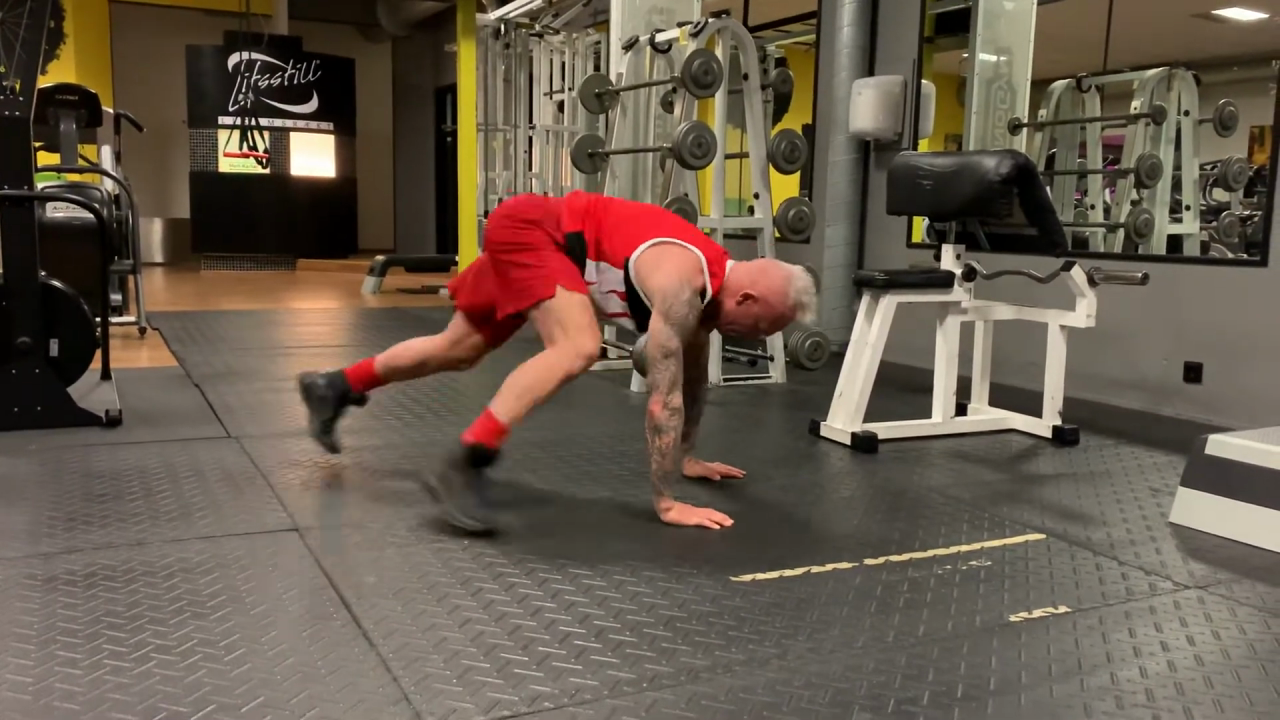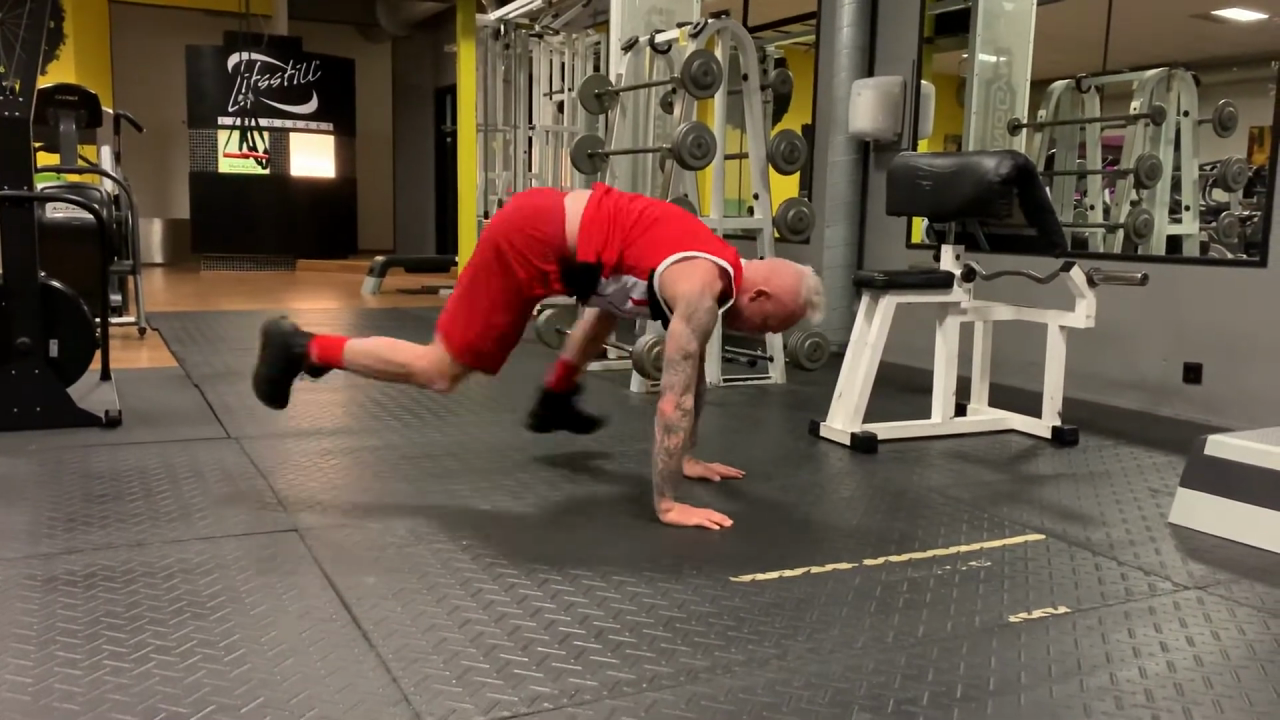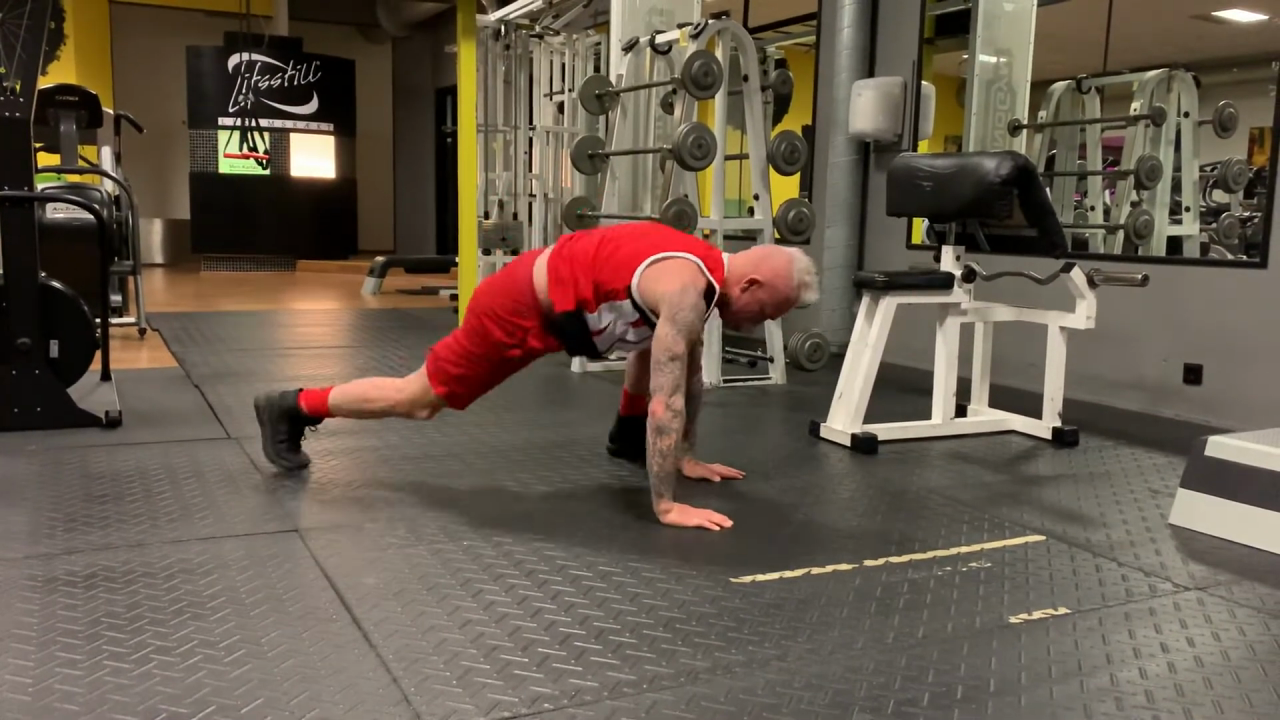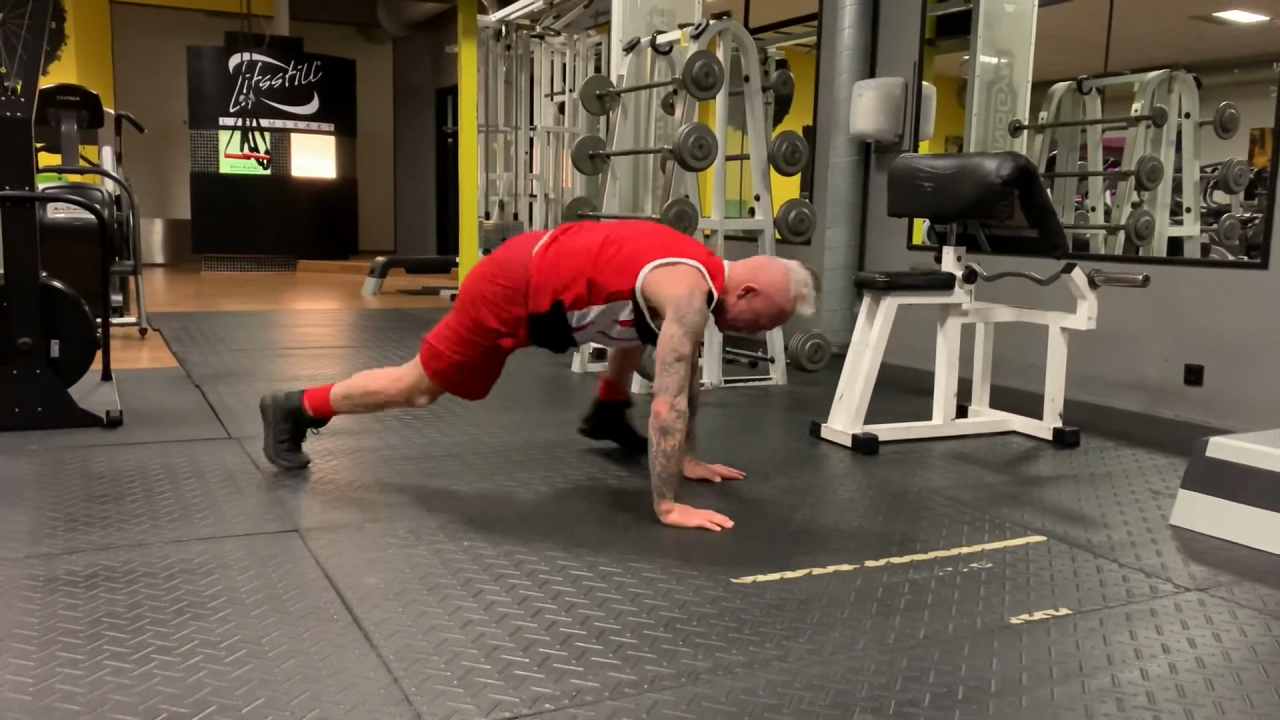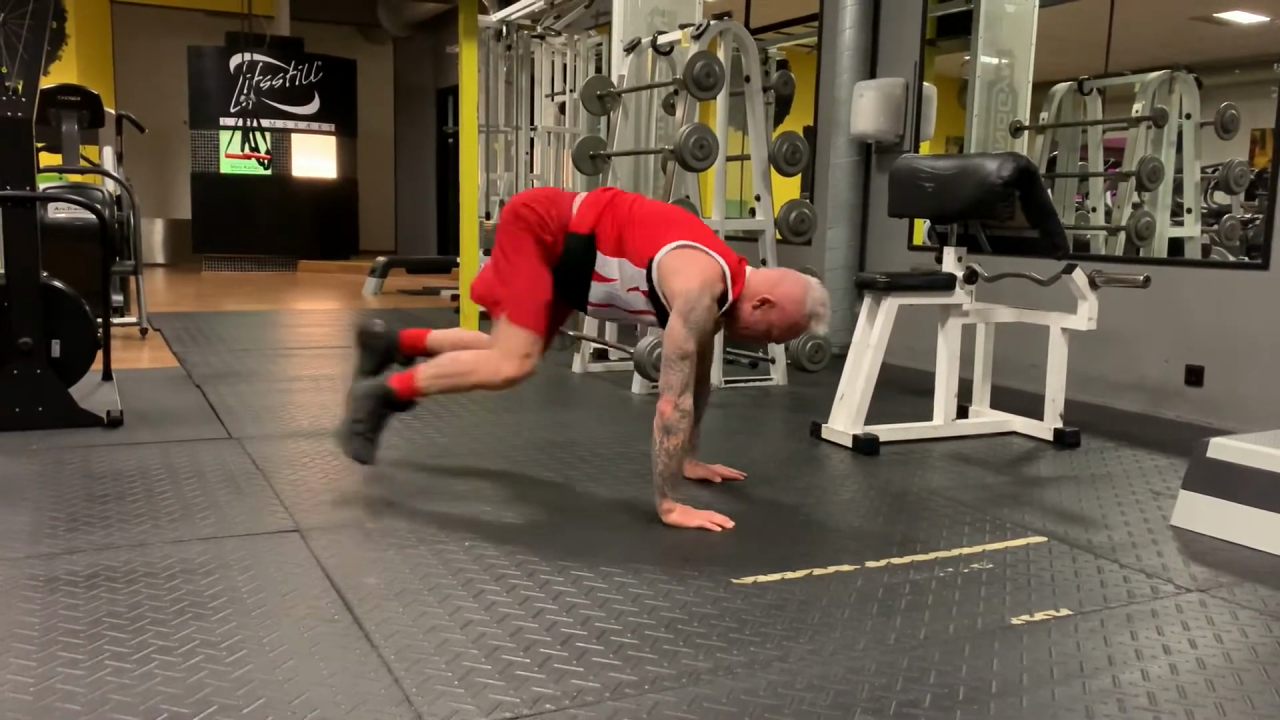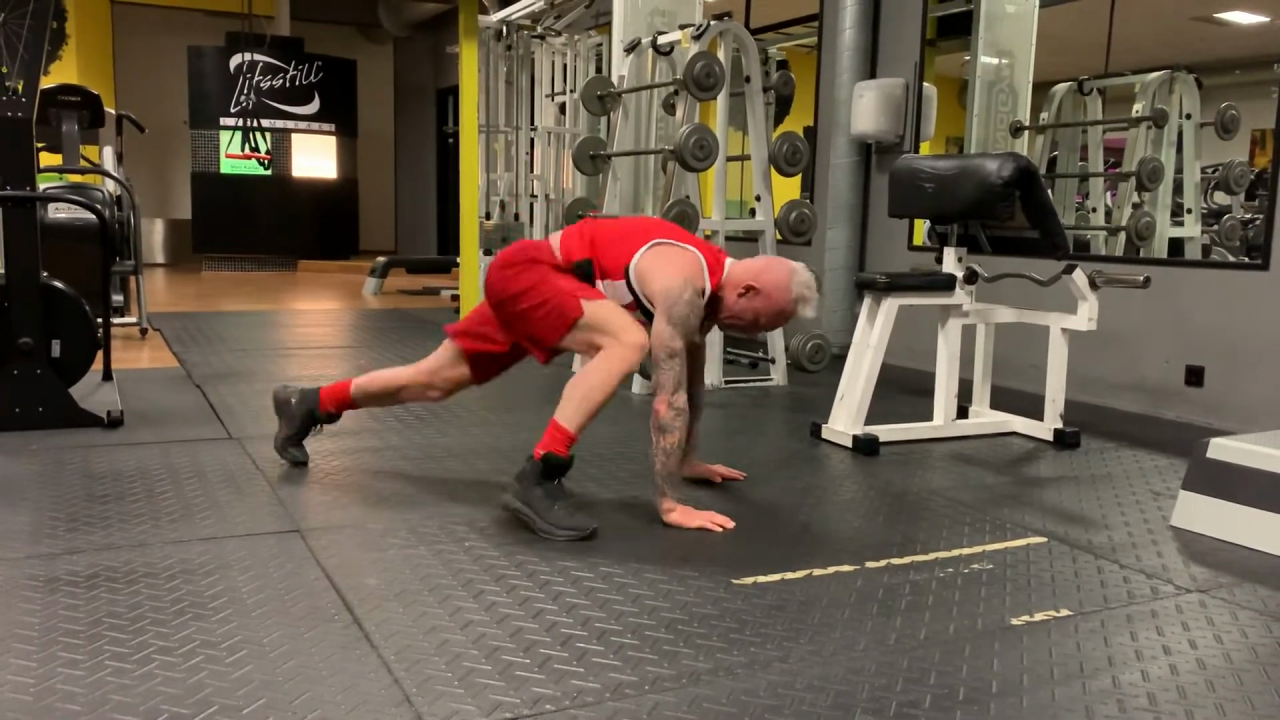
dt=0.2s
person 1, frame 1
left shoulder: (709, 283)
right shoulder: (681, 284)
left elbow: (694, 374)
right elbow: (664, 396)
left wrist: (687, 457)
right wrist: (668, 501)
left hip: (547, 238)
right hip: (527, 227)
left knee: (458, 350)
right knee: (577, 349)
left ankle: (338, 387)
right ankle: (465, 466)
person 1, frame 2
left shoulder: (713, 274)
right shoulder: (704, 288)
left elbow: (686, 379)
right elbow: (676, 396)
left wrist: (685, 459)
right wrist: (668, 503)
left hip: (551, 216)
right hip: (530, 238)
left knee: (608, 307)
right knee: (440, 370)
left ankle: (554, 401)
right ankle: (301, 349)
person 1, frame 3
left shoulder: (702, 271)
right shoulder: (686, 287)
left elbow: (686, 373)
right elbow: (667, 396)
left wrist: (686, 458)
right wrist: (667, 504)
left hip: (551, 281)
right hip: (518, 310)
left knee: (660, 328)
right knee: (418, 399)
left ankle: (628, 433)
right ankle: (291, 408)
person 1, frame 4
left shoulder: (702, 275)
right shoulder: (689, 292)
left elbow: (684, 374)
right elbow: (670, 399)
left wrist: (688, 459)
right wrist: (669, 505)
left hip: (540, 260)
right hip: (510, 289)
left knee: (652, 330)
right knee: (418, 387)
left ankle: (605, 415)
right ankle: (294, 409)
person 1, frame 5
left shoulder: (718, 282)
right shoulder: (701, 284)
left elbow: (697, 372)
right elbow: (676, 396)
left wrist: (691, 460)
right wrist: (669, 504)
left hip: (569, 238)
right hip: (539, 224)
left knee: (501, 350)
right knee: (515, 361)
left ankle: (391, 342)
right ankle: (384, 394)
person 1, frame 6
left shoulder: (708, 278)
right shoulder: (683, 285)
left elbow: (690, 379)
right elbow: (668, 396)
left wrist: (687, 462)
right wrist: (671, 504)
left hip: (548, 278)
right hip: (523, 273)
left knee: (432, 383)
right knee: (626, 343)
left ankle: (309, 406)
right ankle: (540, 475)
